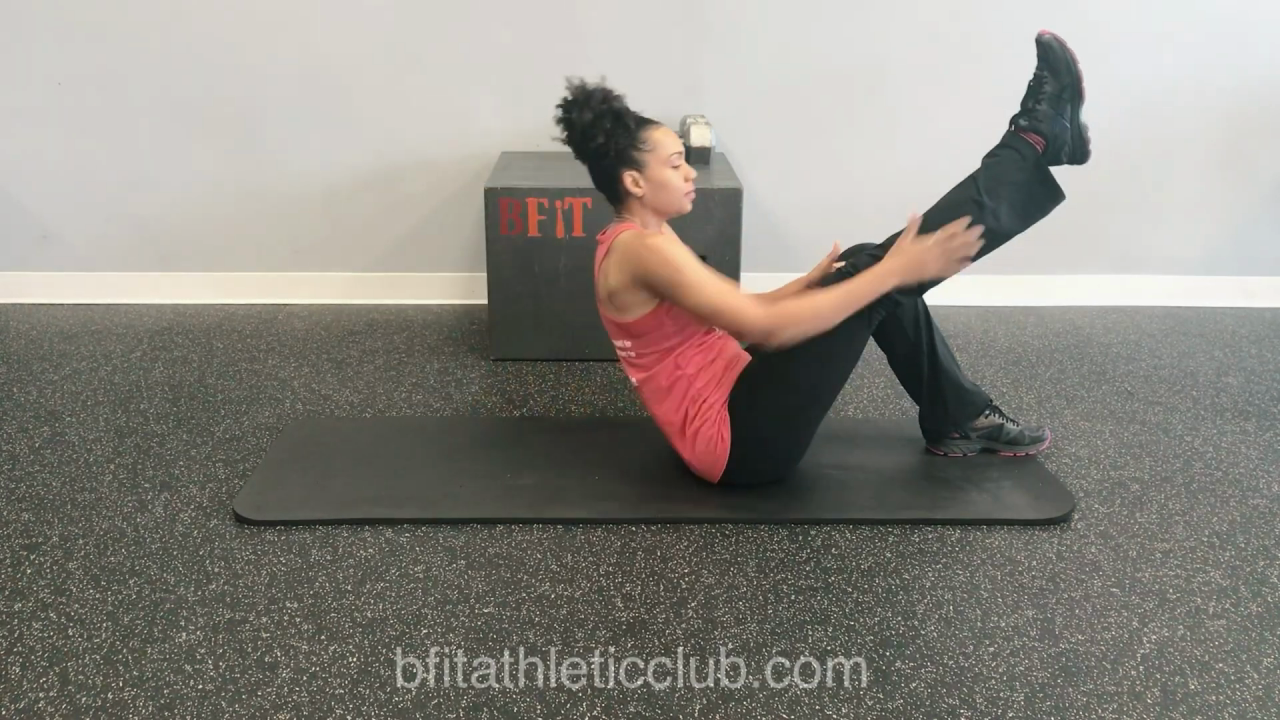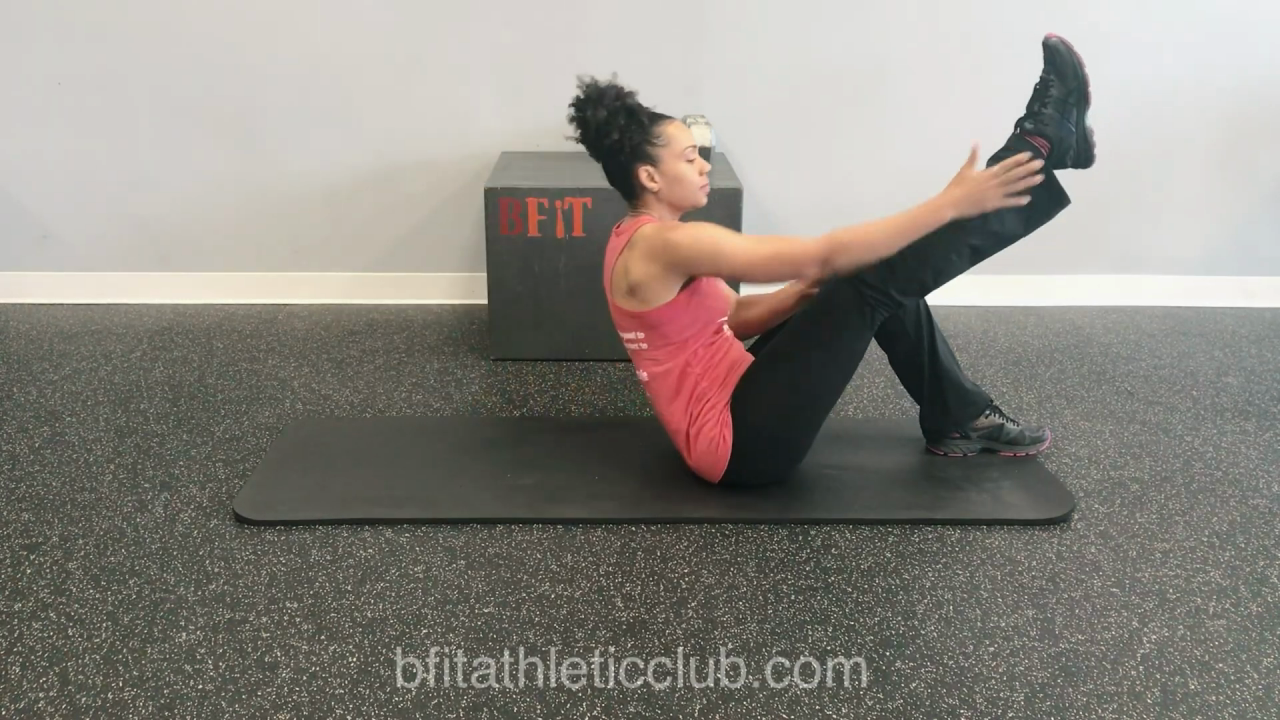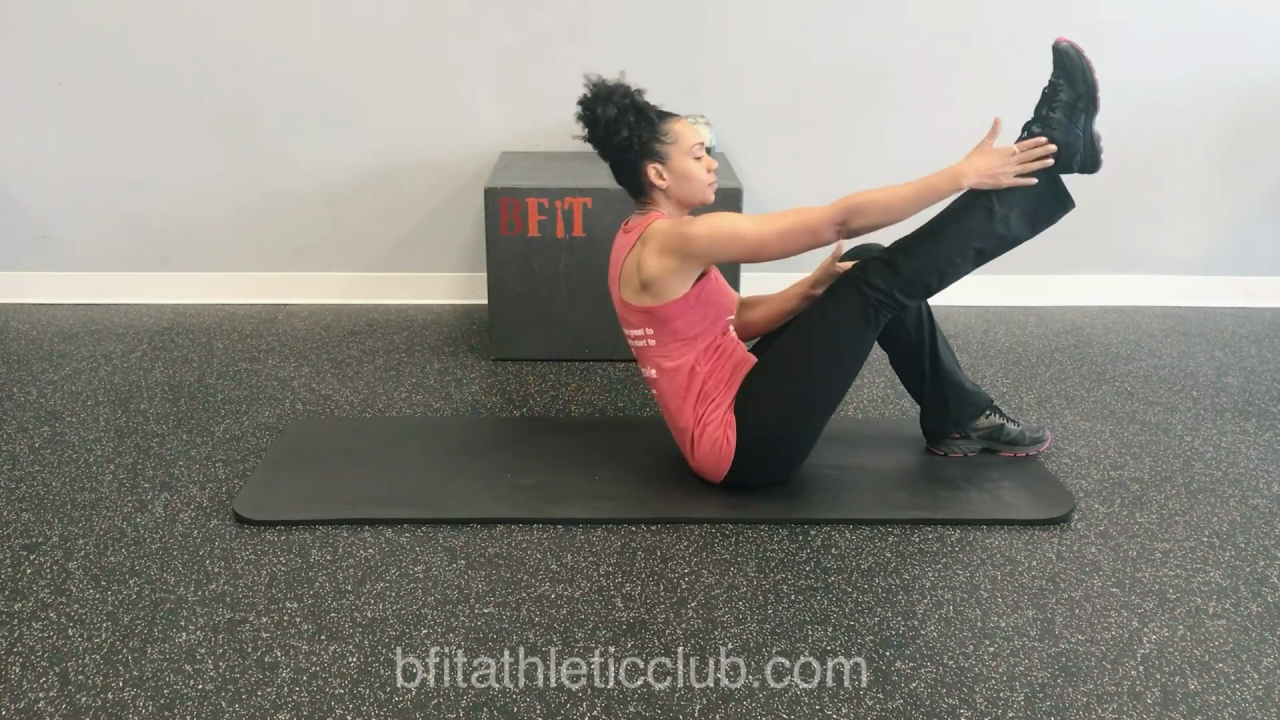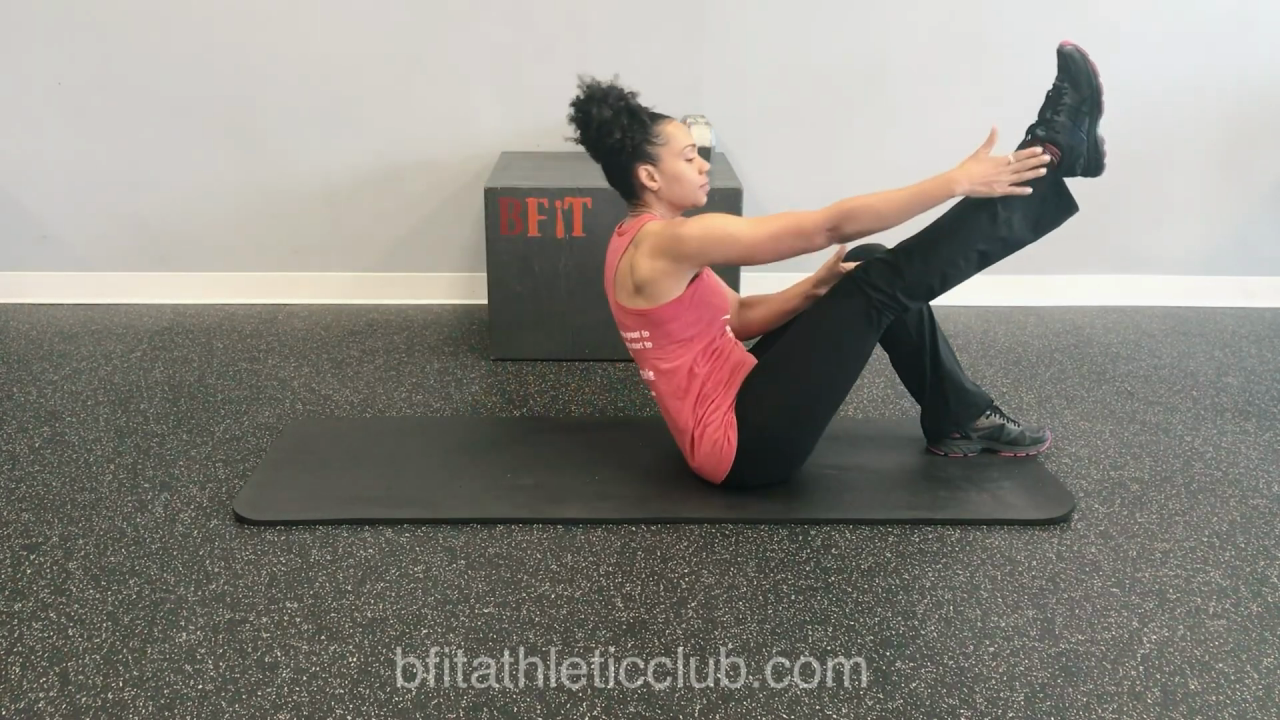
dt=0.1s
person 1, frame 1
left shoulder: (638, 237)
right shoulder: (644, 253)
left elbow: (735, 316)
right elbow: (771, 329)
left wrist: (811, 282)
right wrist: (889, 274)
left hip: (730, 410)
right hip: (741, 442)
left knee: (870, 273)
right knee: (881, 276)
left ankle: (959, 423)
right ankle: (1034, 142)
person 1, frame 2
left shoulder: (647, 236)
right shoulder: (670, 243)
right elbow: (826, 252)
left wrist: (817, 284)
right wrist: (952, 202)
left hip: (735, 411)
right hip: (744, 441)
left knee: (872, 275)
right knee: (876, 286)
left ankle: (959, 423)
right ankle: (1040, 144)
person 1, frame 3
left shoulder: (649, 235)
right shoulder: (681, 238)
right elbow: (839, 220)
left wrist: (814, 287)
right wrist: (963, 174)
left hip: (739, 407)
right hip: (748, 441)
left knee: (869, 267)
right knee: (881, 282)
left ankle: (959, 422)
right ankle: (1052, 146)
person 1, frame 4
left shoulder: (643, 238)
right shoulder: (675, 240)
right elbow: (831, 226)
left wrist: (816, 287)
right wrist: (956, 181)
left hip: (737, 409)
right hip: (748, 441)
left knee: (870, 268)
right knee: (885, 283)
left ankle: (960, 422)
right ankle: (1052, 150)
